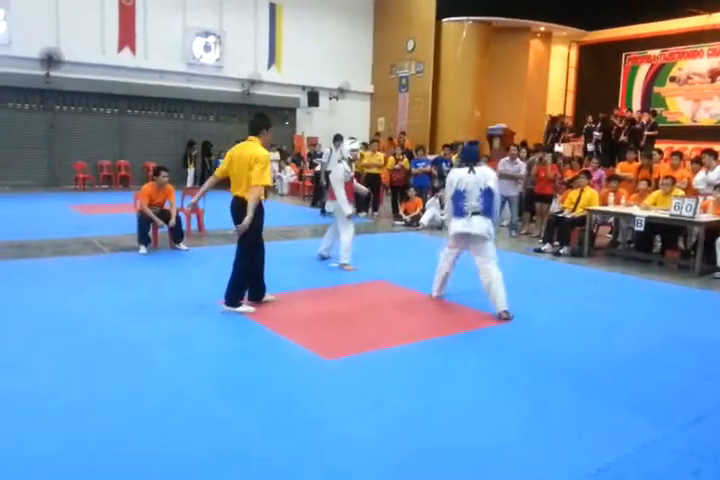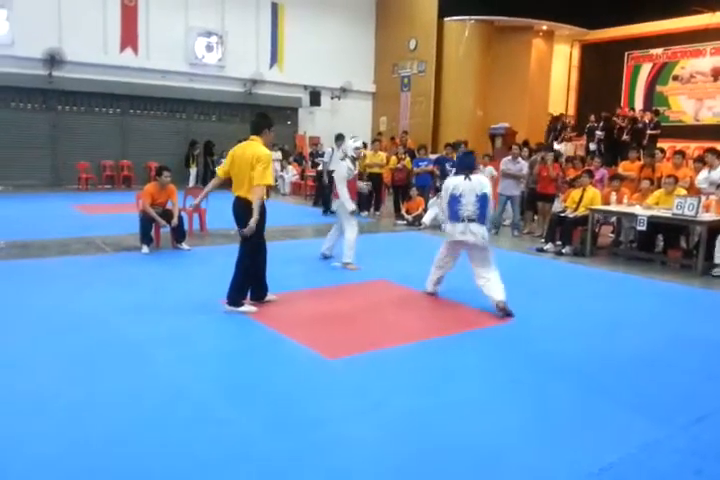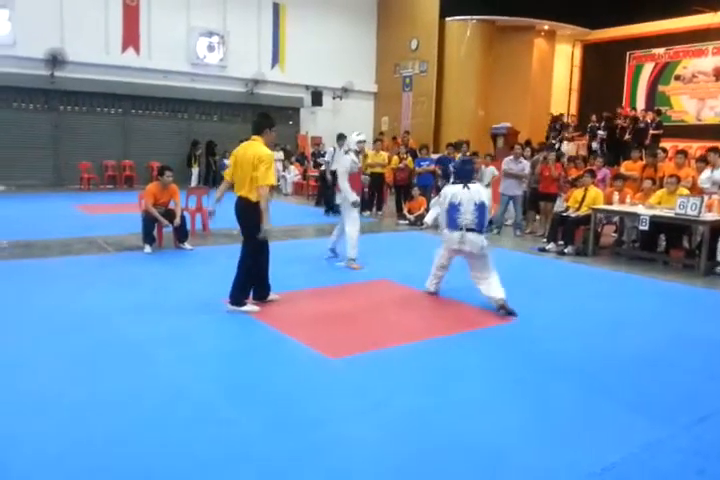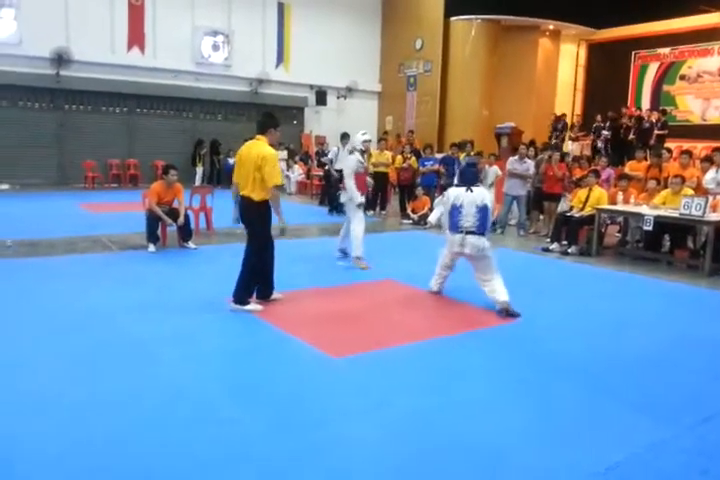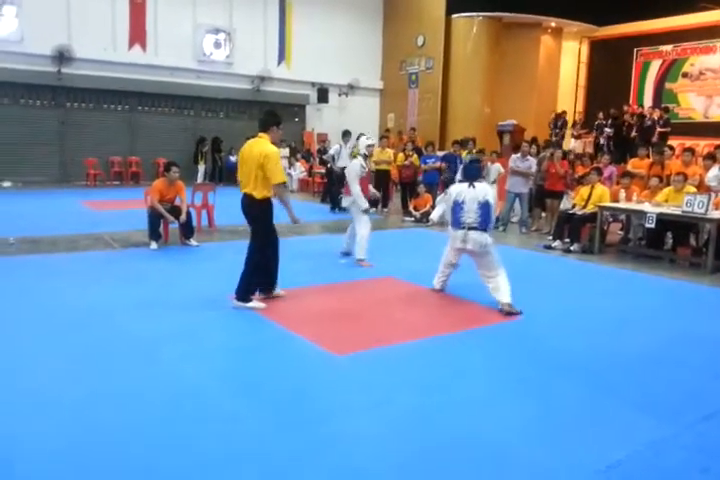
dt=0.1s
person 1, frame 1
left shoulder: (237, 149)
right shoulder: (261, 154)
left elbow: (216, 176)
right elbow: (256, 187)
left wrist: (197, 197)
right wrist: (250, 216)
left hip: (237, 203)
right hip: (249, 207)
left knee: (255, 250)
right knee: (246, 253)
left ankle: (257, 293)
right ankle: (232, 301)
person 1, frame 2
left shoulder: (238, 149)
right shoulder: (263, 154)
left elbow: (219, 176)
right elbow: (259, 187)
left wrist: (200, 199)
right wrist: (255, 217)
left hip: (239, 203)
right hip: (251, 207)
left knee: (257, 250)
right knee: (249, 253)
left ankle: (259, 293)
right ankle: (234, 301)
person 1, frame 3
left shoulder: (240, 149)
right shoulder: (264, 153)
left elbow: (227, 180)
right elbow: (264, 189)
left wrist: (214, 204)
right wrist: (265, 220)
left hip: (241, 203)
right hip: (253, 207)
left knee: (259, 250)
right knee: (252, 253)
left ankle: (261, 293)
right ankle: (237, 300)
person 1, frame 4
left shoulder: (244, 148)
right shoulder: (268, 152)
left elbow: (236, 183)
right elbow: (272, 189)
left wrist: (238, 208)
right wrist: (281, 218)
left hip: (246, 204)
right hip: (258, 206)
left knee: (265, 248)
right knee: (255, 252)
left ankle: (265, 292)
right ankle: (240, 299)
person 1, frame 5
left shoulder: (247, 146)
right shoulder: (270, 151)
right elbow: (278, 186)
right wrist: (290, 212)
left hip: (248, 200)
right hip: (260, 204)
left knee: (270, 243)
right knee: (258, 249)
left ankle: (266, 288)
right ankle: (242, 296)
person 2, frame 1
left shoulder: (453, 175)
right shoulder: (490, 174)
left elbow: (449, 204)
right elbow: (495, 204)
right wrist: (492, 225)
left hip: (458, 225)
right hip: (481, 225)
left knee: (447, 261)
right knee: (489, 267)
left ankle: (436, 292)
right ankle: (502, 309)
person 2, frame 2
left shoulder: (449, 182)
right shoulder: (484, 182)
left elbow: (444, 209)
right elbow: (488, 210)
right wrist: (482, 228)
left hip: (455, 230)
right hip: (477, 231)
left knee: (442, 261)
right knee: (486, 271)
left ankle: (431, 287)
right ankle: (500, 301)
person 2, frame 3
left shoulder: (447, 190)
right shoulder: (483, 191)
left elbow: (442, 217)
right elbow: (485, 218)
left hip: (453, 237)
right hip: (475, 239)
left knee: (441, 262)
right knee: (486, 275)
left ankle: (432, 287)
right ankle: (500, 299)
person 2, frame 4
left shoulder: (450, 193)
right shoulder: (486, 194)
left elbow: (445, 219)
right elbow: (488, 221)
left hip: (455, 240)
right hip: (477, 241)
left knee: (446, 262)
right knee: (490, 276)
left ankle: (435, 286)
right ankle: (504, 302)
person 2, frame 5
left shoulder: (453, 189)
right shoulder: (488, 190)
left elbow: (448, 215)
right elbow: (490, 217)
left hip: (458, 235)
right hip: (479, 237)
left knee: (449, 260)
right knee: (495, 273)
left ankle: (438, 285)
right ankle: (506, 304)
person 3, frame 1
left shoulder: (349, 166)
right shoulder: (340, 168)
right elbow: (339, 190)
left wrist: (362, 189)
right wrist: (347, 210)
left hip: (344, 203)
right hip: (338, 203)
left knee: (336, 228)
right knee: (347, 231)
left ankle: (323, 252)
right ankle: (344, 262)
person 3, frame 2
left shoulder: (353, 164)
right shoulder: (343, 165)
right elbow: (341, 188)
right wrist: (350, 207)
left hip: (347, 201)
right hip: (343, 202)
left knee: (339, 227)
right knee: (352, 229)
left ankle: (326, 251)
right ankle: (347, 261)
person 3, frame 3
left shoulder: (357, 158)
right shoulder: (347, 158)
right elbow: (342, 181)
left wrist: (362, 179)
right wrist: (352, 198)
left hip: (353, 195)
right hip: (347, 196)
left knee: (344, 223)
right knee: (353, 225)
left ankle: (333, 247)
right ankle: (351, 258)
person 3, frame 4
left shoulder: (362, 157)
right shoulder: (352, 158)
right elbow: (349, 181)
left wrist: (368, 181)
right wrist: (358, 199)
left hip: (357, 195)
right hip: (352, 196)
left knee: (350, 222)
right knee: (358, 224)
left ankle: (342, 248)
right ankle: (357, 257)
person 3, frame 5
left shoulder: (364, 162)
right shoulder: (355, 164)
right elbow: (354, 187)
left wrist: (372, 191)
right wrist: (364, 204)
left hip: (359, 199)
right hip: (354, 199)
left knee: (355, 225)
right knee: (364, 226)
left ankle: (347, 250)
right ankle: (360, 258)
